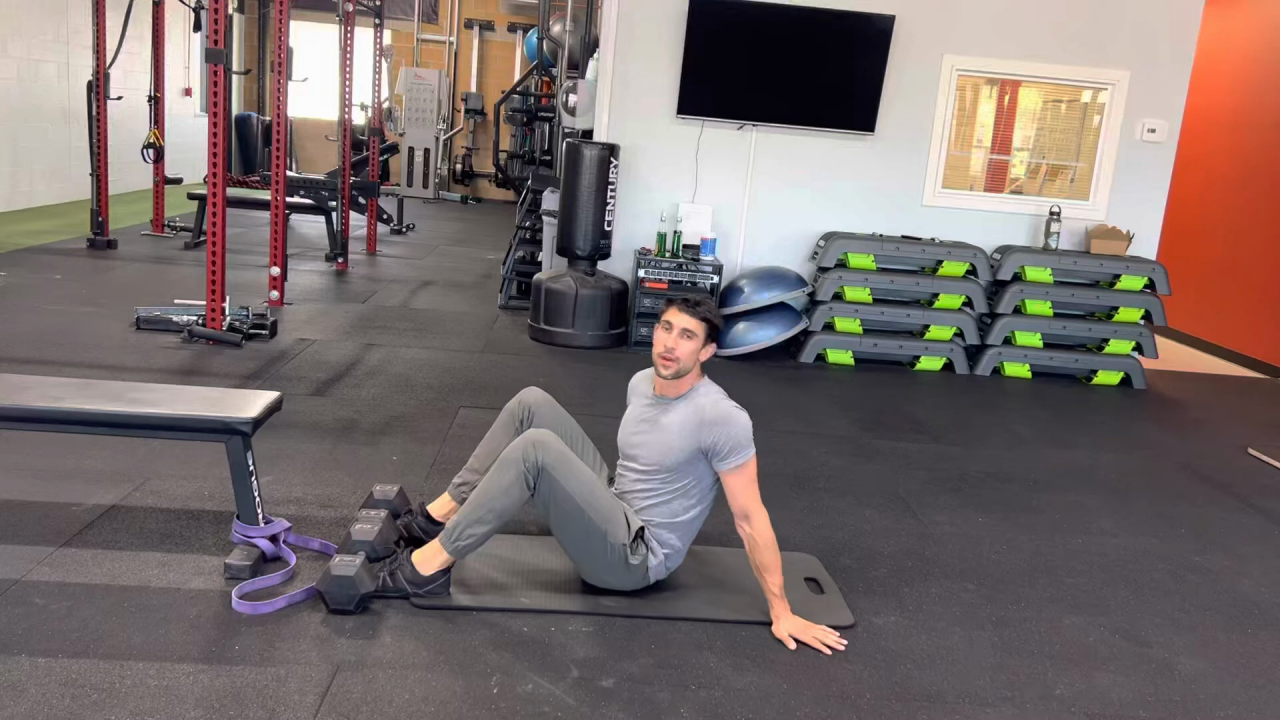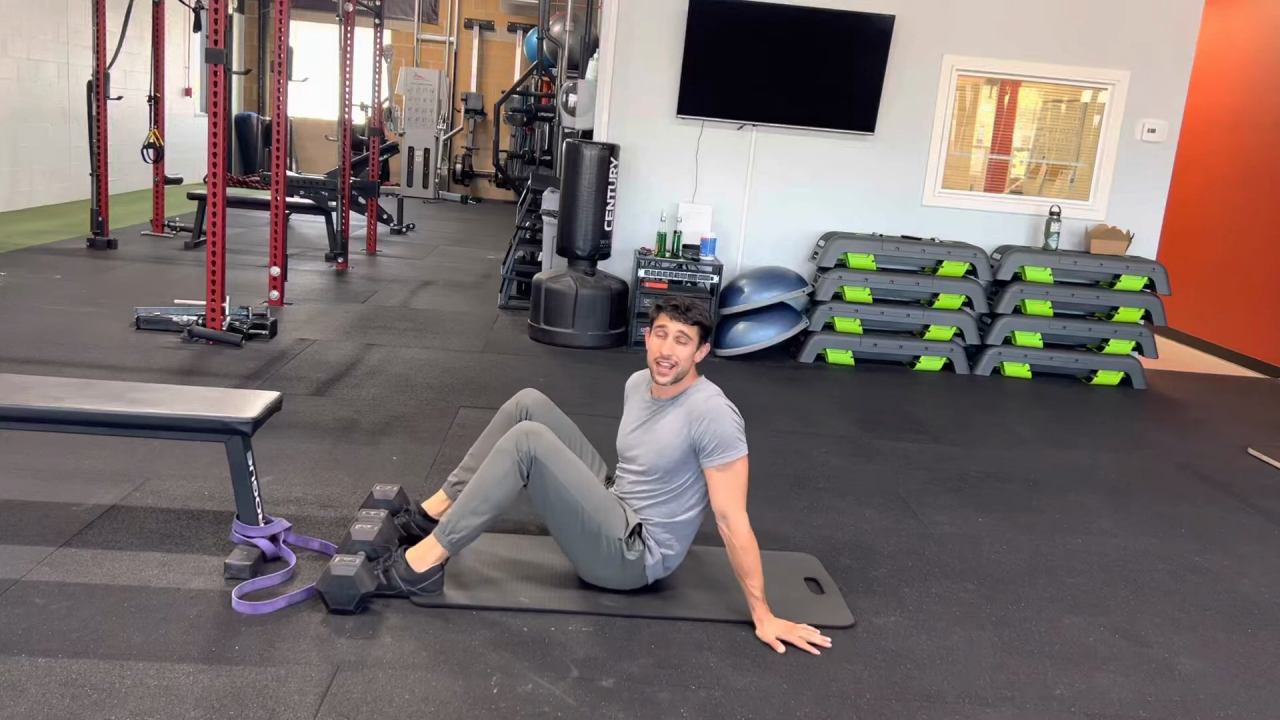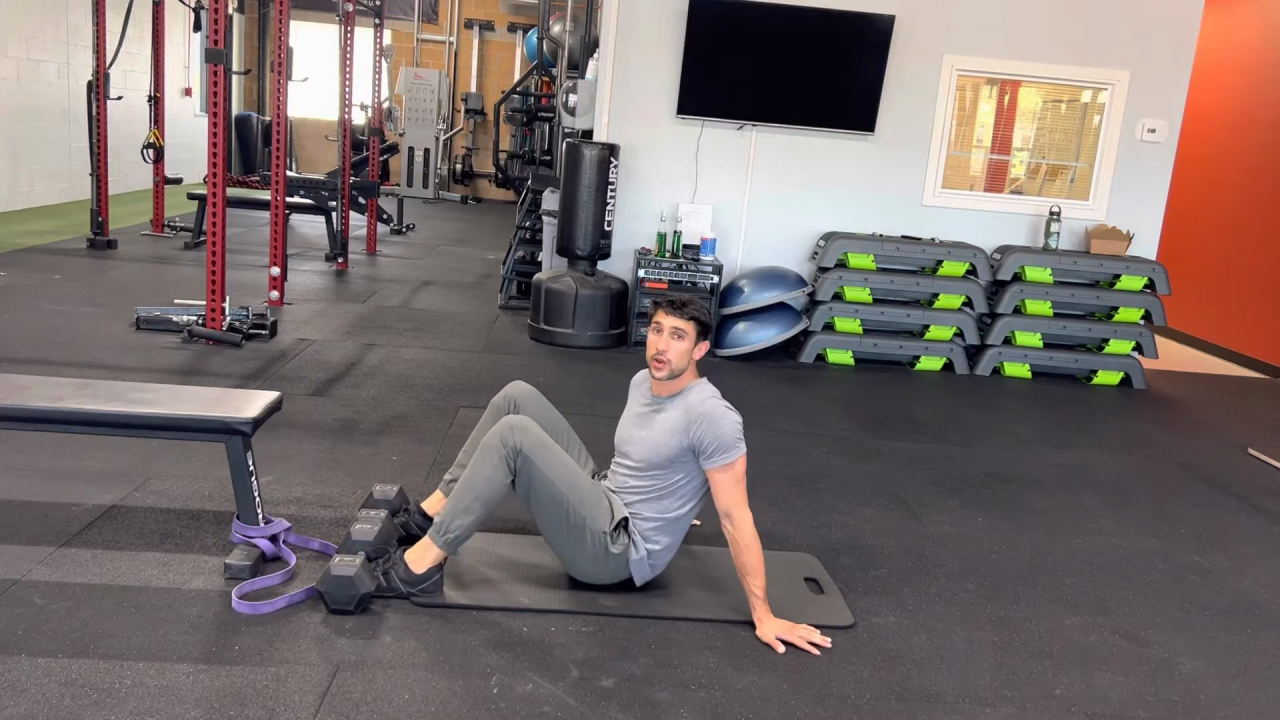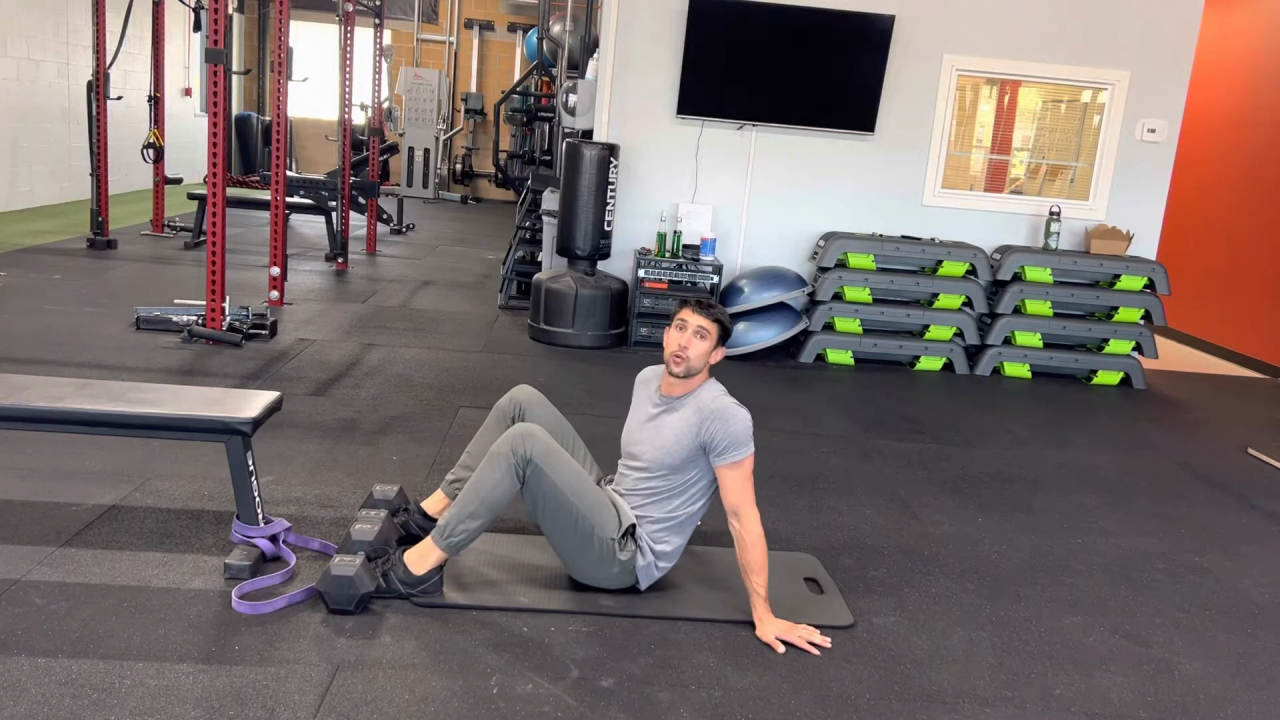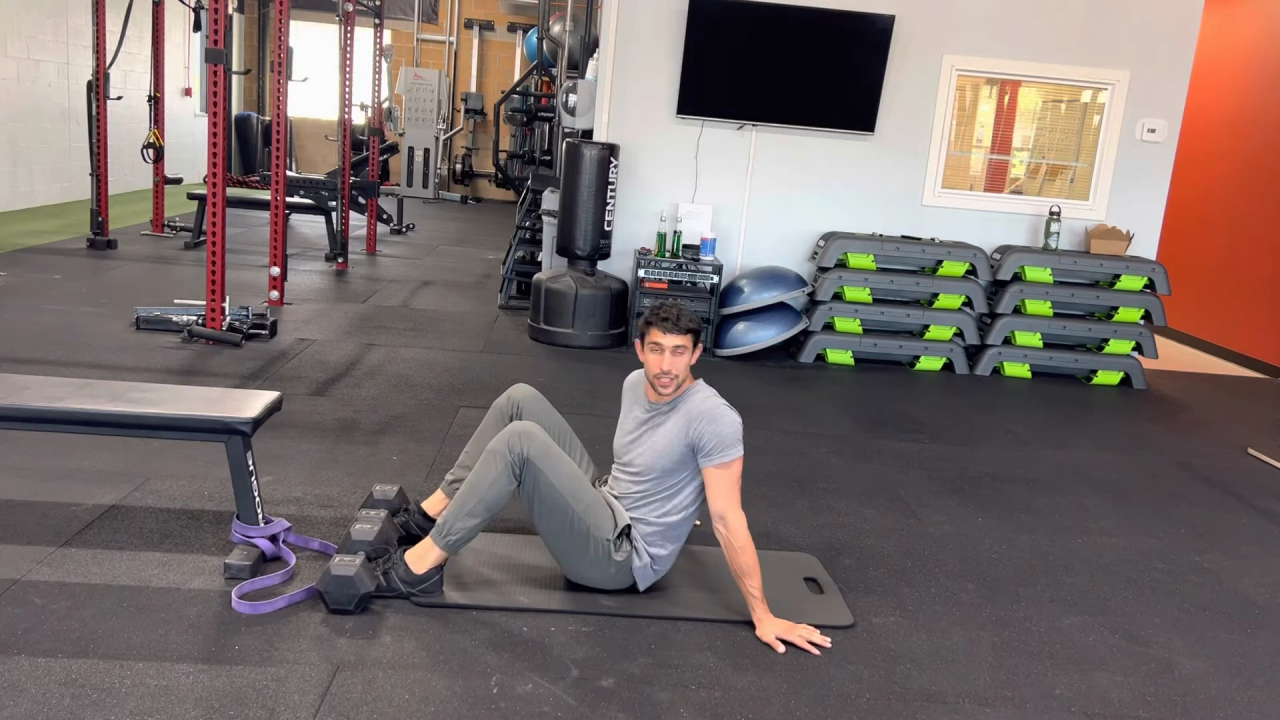
dt=1s
person 1, frame 1
left shoulder: (721, 419)
right shoulder: (641, 382)
left elbow: (749, 517)
left wrist: (781, 612)
left hip: (634, 555)
right hip: (614, 506)
left knee: (535, 448)
right knee: (530, 403)
left ankle: (430, 564)
right ankle: (438, 516)
person 1, frame 2
left shoulder: (713, 415)
right shoulder: (639, 383)
left elbow: (731, 520)
left wrist: (763, 616)
left hip: (631, 554)
right hip: (614, 507)
left knee: (527, 440)
right knee: (528, 404)
left ankle: (426, 561)
right ankle: (434, 512)
person 1, frame 3
left shoulder: (711, 418)
right shoulder: (643, 382)
left elbow: (735, 519)
left wrist: (763, 615)
left hip: (616, 549)
right hip: (603, 501)
left knee: (513, 434)
right knee: (517, 397)
left ankle: (423, 563)
right ankle: (432, 511)
person 1, frame 4
left shoulder: (723, 416)
right shoulder: (648, 379)
left elbow: (742, 517)
left wrist: (764, 615)
left hip: (623, 555)
right hip: (608, 504)
left knee: (523, 444)
right knee: (521, 401)
left ankle: (423, 564)
right ankle: (431, 512)
person 1, frame 5
left shoulder: (712, 418)
right shoulder: (635, 384)
left elbow: (727, 520)
left wrist: (762, 615)
left hip: (619, 556)
right hip: (604, 507)
left knee: (519, 440)
right knee: (519, 399)
left ankle: (423, 562)
right ankle: (430, 513)
